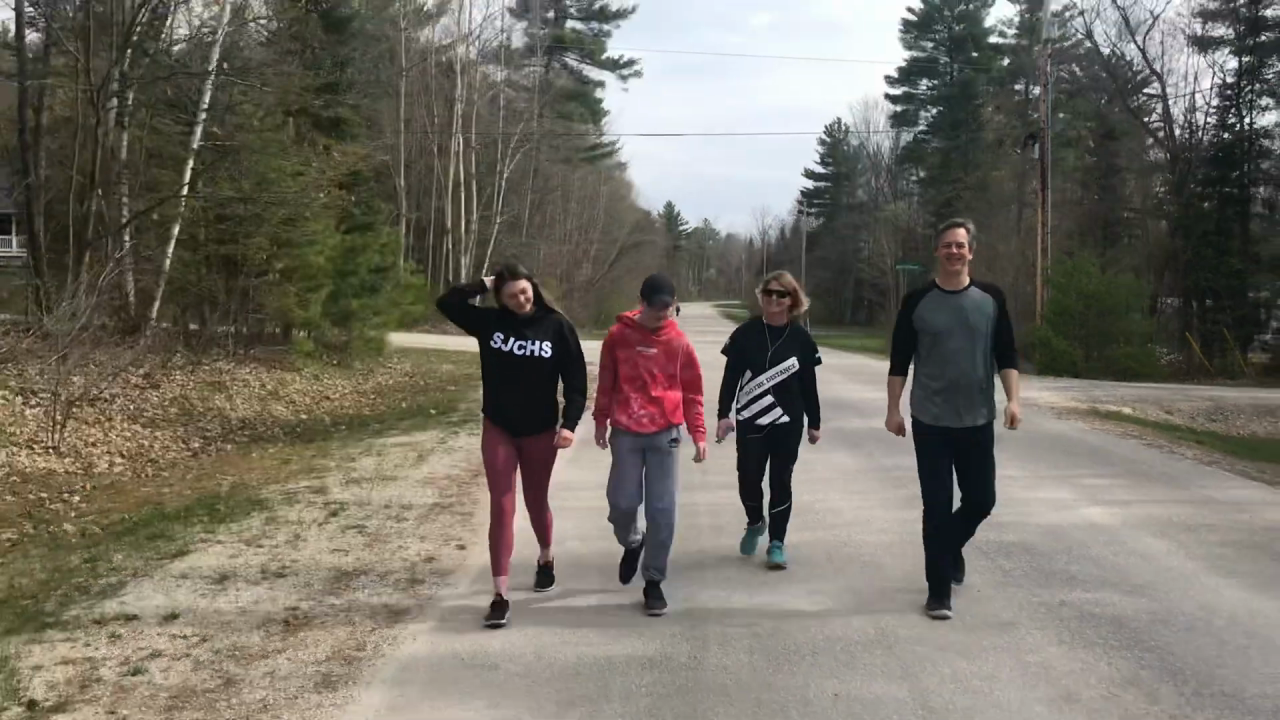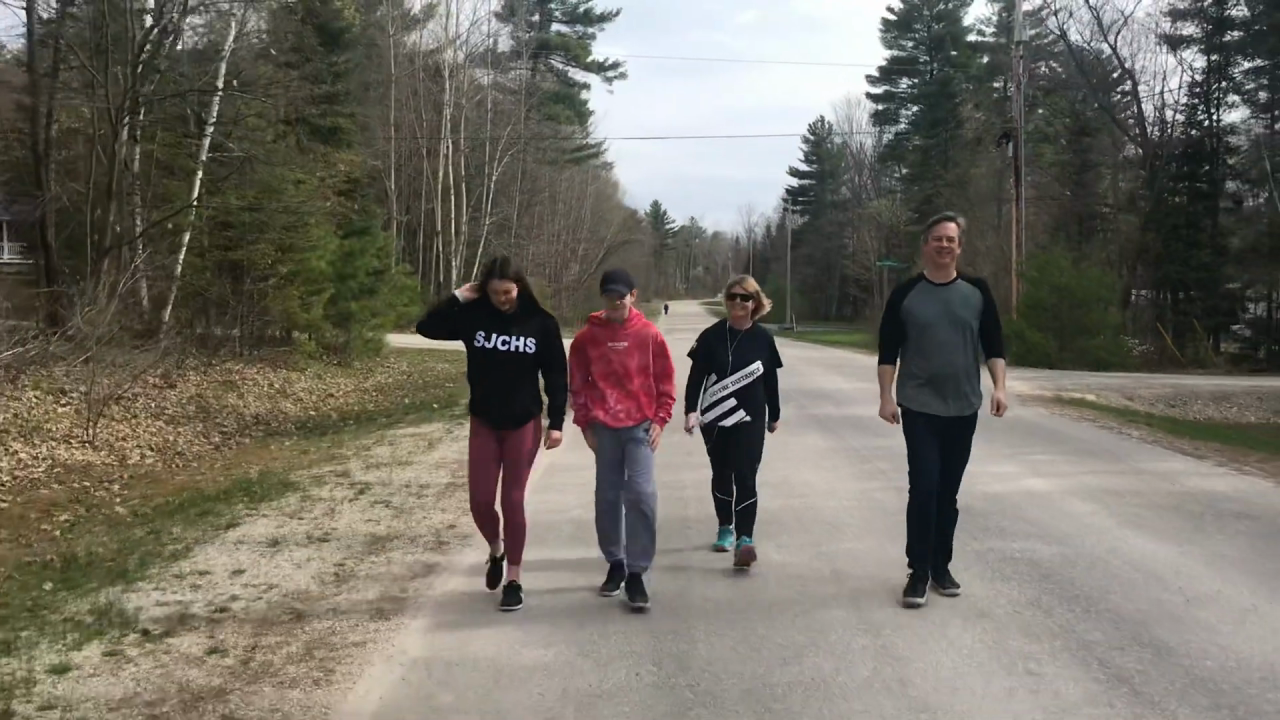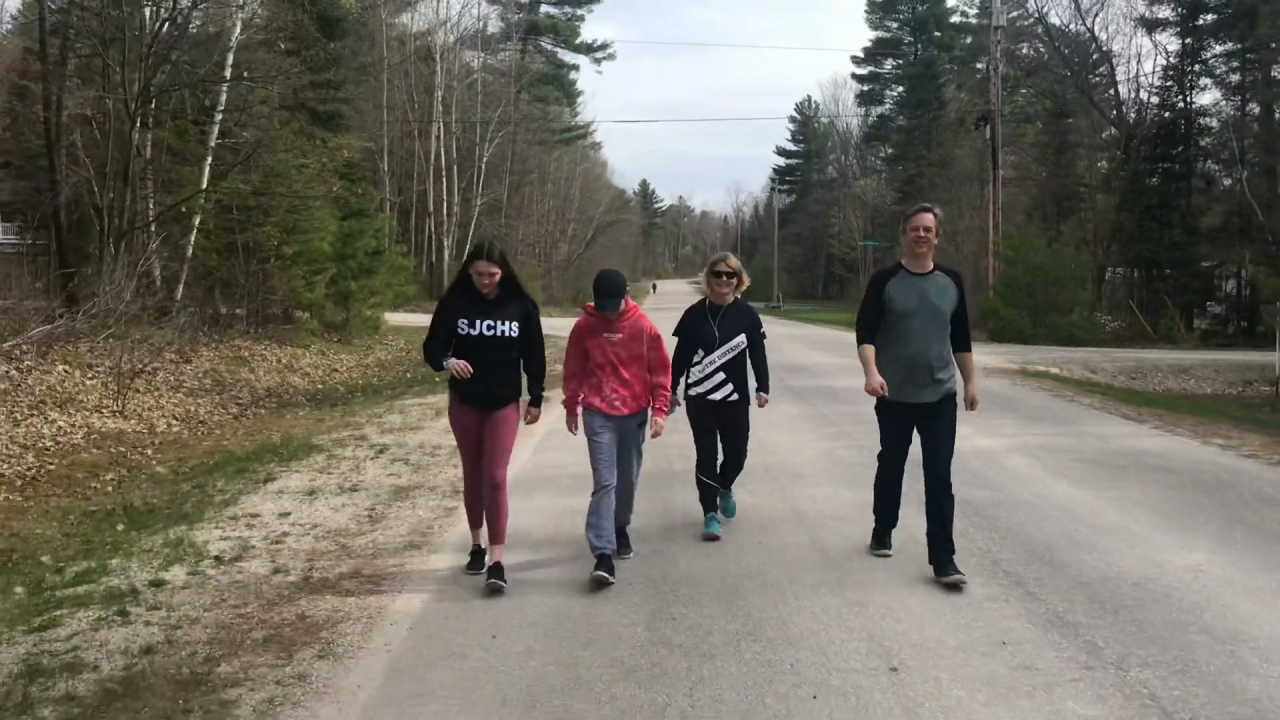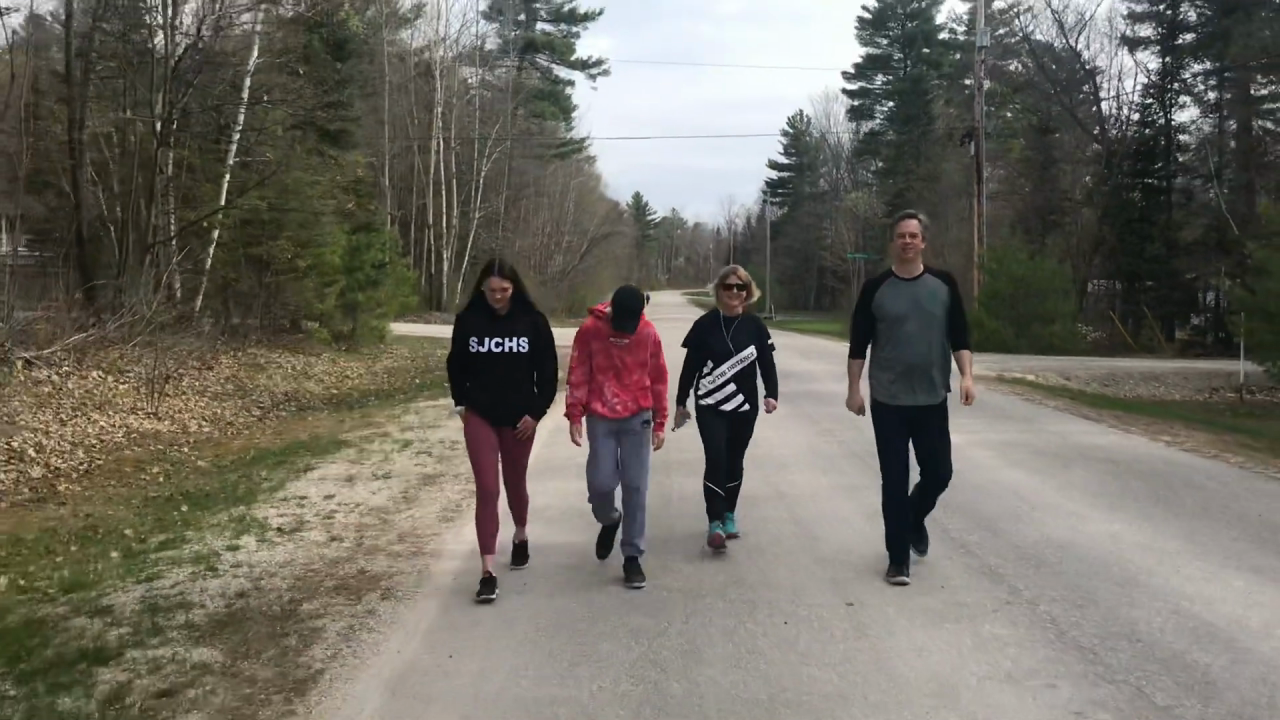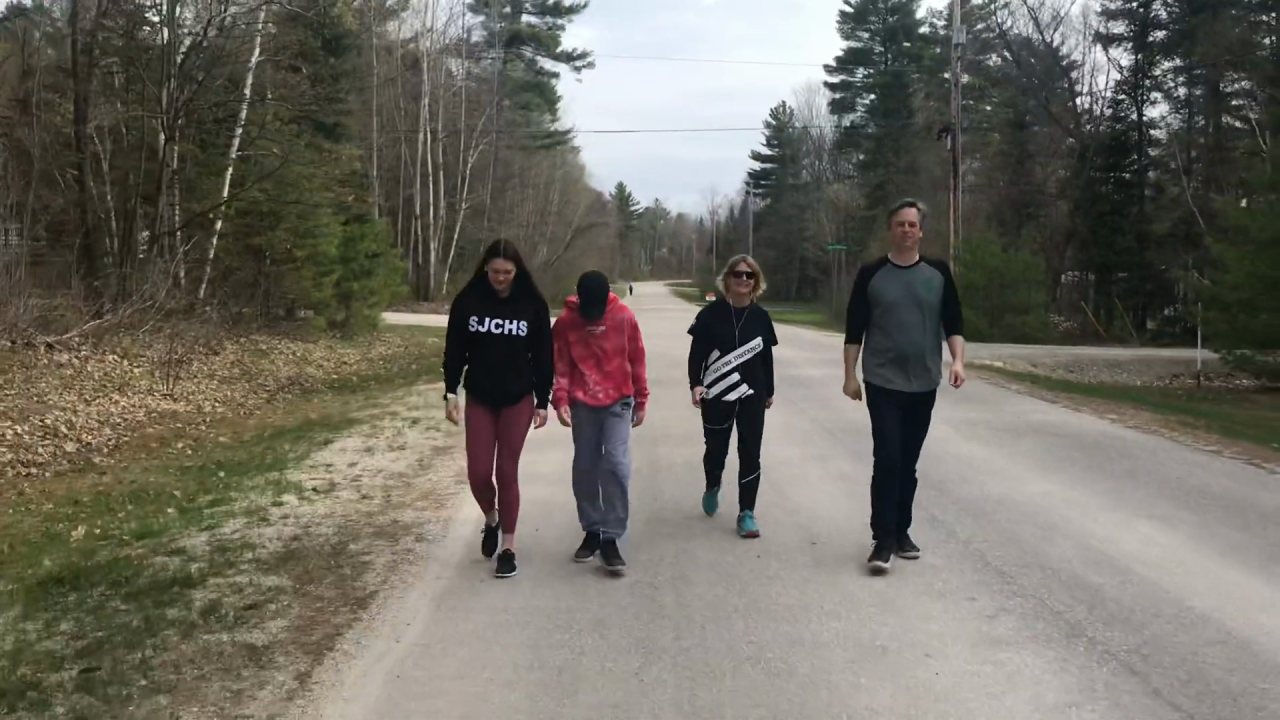
dt=0.7s
person 1, frame 1
left shoulder: (991, 299)
right shoulder: (917, 302)
left elbow: (1007, 355)
right elbow: (899, 361)
left wrist: (1013, 399)
right wrist: (893, 410)
left hip: (978, 419)
right hip: (931, 420)
left knee: (982, 498)
right knee: (936, 504)
left ankle: (952, 549)
right ankle: (939, 589)
person 1, frame 2
left shoulder: (977, 291)
right shoulder: (905, 294)
left elbow: (993, 344)
right elbow: (888, 351)
left wrist: (999, 387)
right wrist: (886, 397)
left hip: (963, 409)
right hip: (919, 407)
left knee: (947, 492)
right knee: (924, 487)
left ankle: (940, 566)
right ankle: (918, 572)
person 1, frame 3
left shoulder: (952, 282)
right shoulder: (884, 281)
left elbow: (961, 338)
right elbow: (865, 333)
left wrist: (970, 382)
right wrist: (871, 373)
left hip: (941, 394)
right hip: (895, 395)
left knee: (939, 475)
right knee: (891, 466)
left ankle: (942, 558)
right ankle: (883, 530)
person 1, frame 4
left shoulder: (944, 284)
right shoulder: (875, 288)
left elbow: (959, 335)
right elbow: (858, 344)
left wrist: (966, 376)
right wrist: (854, 389)
left hip: (933, 399)
right hip: (888, 400)
left knee: (939, 472)
right knee: (894, 478)
left ankle: (915, 519)
right ankle: (898, 557)
person 1, frame 5
left shoulder: (938, 273)
right shoulder: (871, 274)
left elbow: (954, 322)
right elbow: (855, 329)
left wrist: (958, 359)
right wrist: (849, 374)
left hip: (924, 385)
right hip: (882, 383)
left knee: (907, 463)
right knee: (887, 459)
left ankle: (899, 531)
right ankle: (882, 541)
person 2, frame 1
left shoulder: (557, 326)
right shoulder: (489, 322)
left elbow: (575, 379)
right elbow: (446, 303)
left wrist: (569, 423)
right wrist: (483, 284)
left hip: (540, 432)
right hip: (497, 430)
left knee: (537, 503)
right knee: (501, 510)
left ankle: (545, 557)
person 2, frame 2
left shoulder: (541, 323)
right shoulder: (473, 316)
left elbow: (556, 376)
right elbow: (426, 327)
left wrist: (556, 423)
right wrist: (457, 298)
left hip: (524, 424)
right hip: (483, 423)
left knee: (513, 500)
right knee: (480, 502)
left ankle: (513, 579)
right ankle: (496, 550)
person 2, frame 3
left shoulder: (521, 306)
right shoulder: (454, 303)
left elbow: (534, 356)
right elbow: (432, 347)
left wrist: (536, 399)
right wrist: (447, 362)
left hip: (505, 405)
right hip: (464, 402)
left knee: (496, 479)
right knee: (473, 476)
left ankle: (496, 562)
right ankle: (476, 543)
person 2, frame 4
left shoulder: (533, 322)
right shoulder: (468, 320)
left elbow: (548, 371)
right elbow: (456, 365)
left wrist: (536, 413)
right wrist: (459, 404)
left hip: (520, 418)
right hip: (479, 417)
left knee: (515, 484)
right knee: (487, 491)
left ankle: (520, 536)
right ankle: (488, 572)
person 2, frame 5
left shoulder: (533, 305)
right shoulder: (467, 301)
left elbow: (543, 356)
right elbow: (455, 350)
left wrist: (542, 402)
right wrist: (451, 393)
left hip: (517, 402)
right hip: (478, 399)
left knee: (507, 474)
right knee: (478, 474)
left ankle: (508, 548)
right ankle: (490, 520)
person 3, frame 1
left shoulder: (679, 343)
right shoulder: (618, 338)
left elbow: (692, 391)
right elbow: (606, 384)
left wrist: (698, 433)
right wrist: (600, 422)
left hip: (664, 433)
right hip: (625, 432)
left knee: (661, 506)
right knee: (621, 501)
right ankle: (631, 543)
person 3, frame 2
left shoulder: (649, 334)
right shoulder: (587, 337)
left elbow: (665, 380)
right elbow: (578, 383)
left wrist: (659, 420)
right wrist: (585, 424)
left hip: (640, 425)
right hip: (603, 428)
left knee: (642, 494)
right knee: (608, 498)
left ankle: (636, 574)
right ankle: (615, 563)
person 3, frame 3
left shoulder: (643, 326)
right shoulder: (584, 327)
left elbow: (660, 370)
right elbow: (573, 370)
left wrist: (659, 410)
right wrist: (571, 407)
left hip: (634, 413)
right hip: (598, 414)
left knee: (627, 477)
right knee: (604, 482)
left ankle: (621, 526)
right ankle: (603, 555)
person 3, frame 4
left shoulder: (649, 334)
right shoulder: (589, 331)
left elbow: (658, 380)
right elbow: (578, 376)
left wrist: (659, 423)
right wrist: (575, 416)
left hip: (637, 418)
right hip: (600, 418)
left knee: (635, 487)
right knee: (600, 483)
left ankle: (632, 556)
right ankle: (609, 520)
person 3, frame 5
left shoulder: (624, 317)
right shoulder: (565, 321)
left elbow: (636, 360)
right elbow: (559, 365)
left wrist: (640, 401)
right wrist: (560, 400)
left hip: (618, 402)
right hip: (582, 405)
left knee: (617, 467)
right knee: (585, 471)
left ankle: (611, 539)
right ankle: (592, 532)
person 4, frame 1
left shoulder: (801, 337)
right shoulder: (745, 333)
left elbow: (809, 383)
right elbow: (731, 377)
left wrist: (814, 422)
right wrist: (724, 414)
left hip: (788, 422)
right hip: (750, 419)
left knee: (781, 481)
right knee: (748, 478)
left ankle: (776, 544)
right ankle: (755, 523)
person 4, frame 2
left shoulder: (764, 339)
right shoulder: (710, 337)
left elbow: (770, 381)
right elbow: (696, 378)
left wrist: (774, 416)
right wrist: (691, 411)
left hip: (751, 420)
right hip: (715, 419)
left knee: (746, 478)
right knee: (721, 475)
left ankle: (744, 541)
right ankle: (725, 526)
person 4, frame 3
left shoulder: (747, 314)
right shoulder: (694, 314)
left elbow: (758, 354)
right elbow: (681, 355)
left wrist: (763, 388)
right wrist: (673, 389)
left hip: (735, 397)
right hip: (700, 397)
left knee: (737, 452)
right knee: (706, 455)
left ankle: (724, 490)
right ankle: (710, 515)
person 4, frame 4
left shoulder: (755, 325)
right shoulder: (704, 325)
left elbow: (767, 364)
right elbow: (690, 366)
left wrist: (771, 394)
right wrist: (681, 402)
left hip: (744, 406)
right hip: (710, 405)
left knee: (734, 461)
right knee: (715, 459)
left ankle: (728, 513)
right ankle: (715, 525)
person 4, frame 5
left shoulder: (761, 316)
right shoulder: (711, 314)
left elbow: (766, 357)
right elbow: (696, 354)
left wrist: (769, 392)
right wrist: (696, 385)
left hip: (752, 396)
right hip: (717, 396)
left knee: (750, 453)
right knee: (716, 447)
left ankle: (747, 513)
right ankle: (712, 488)
